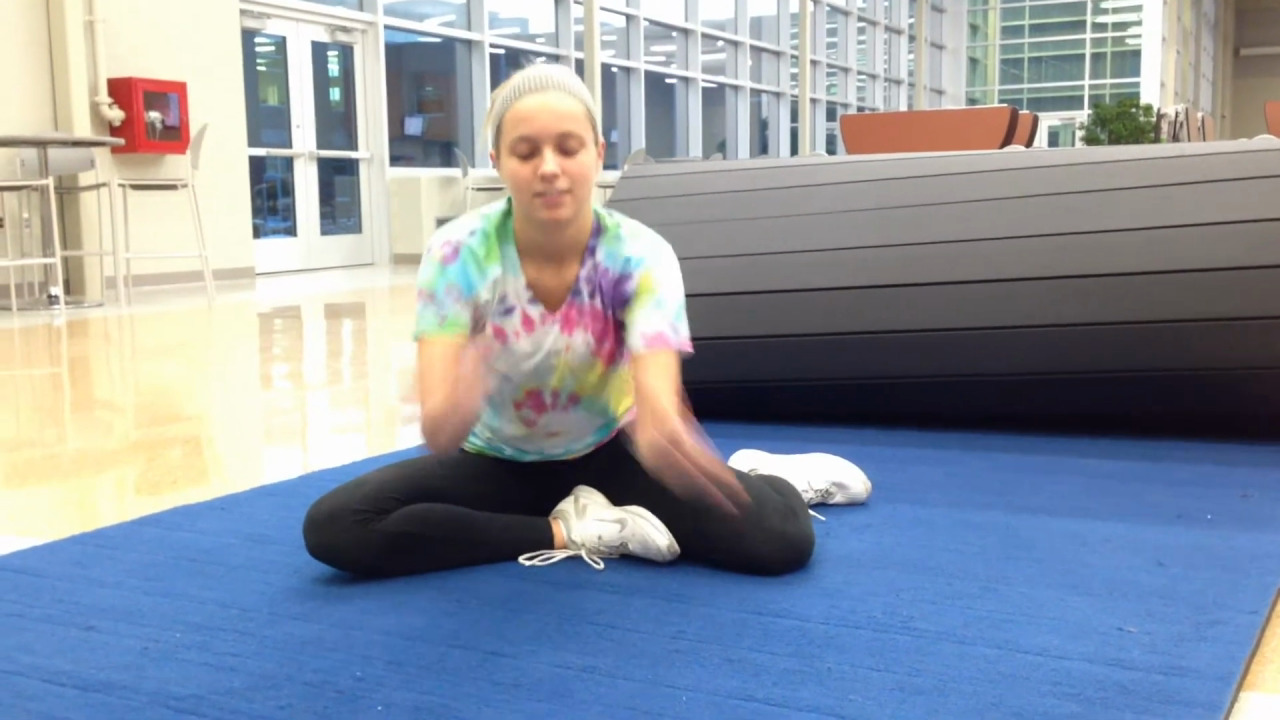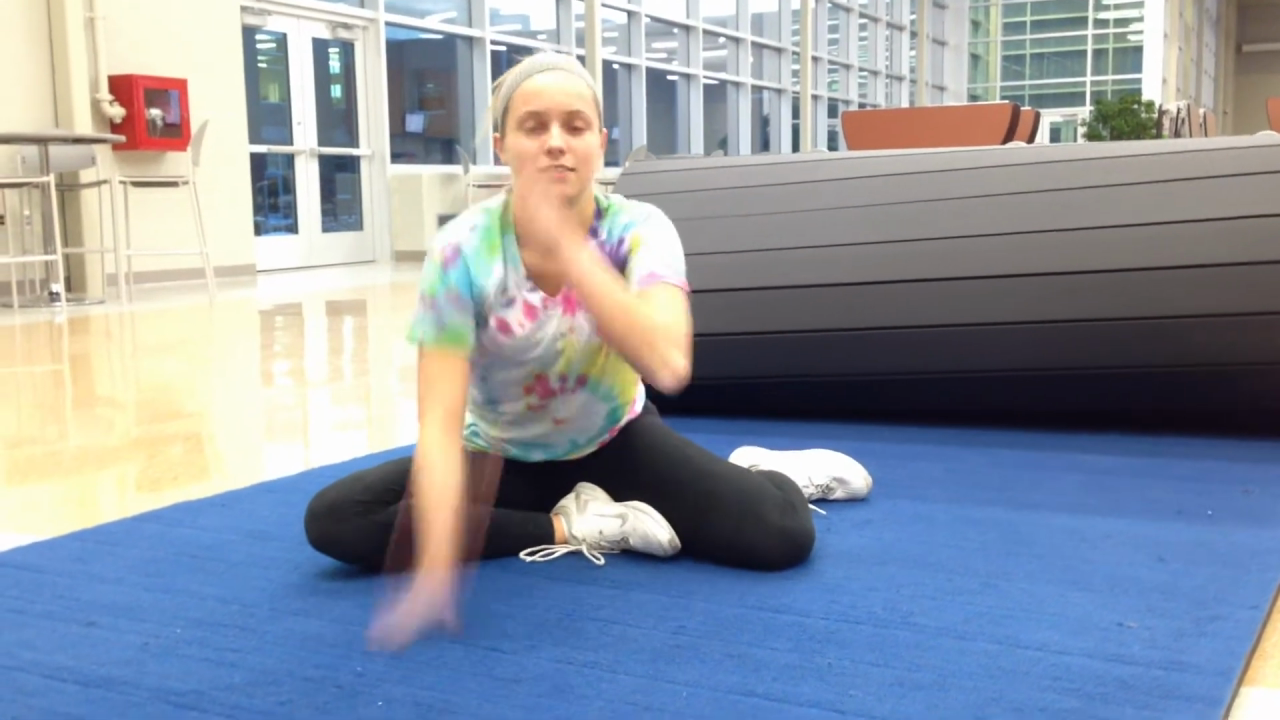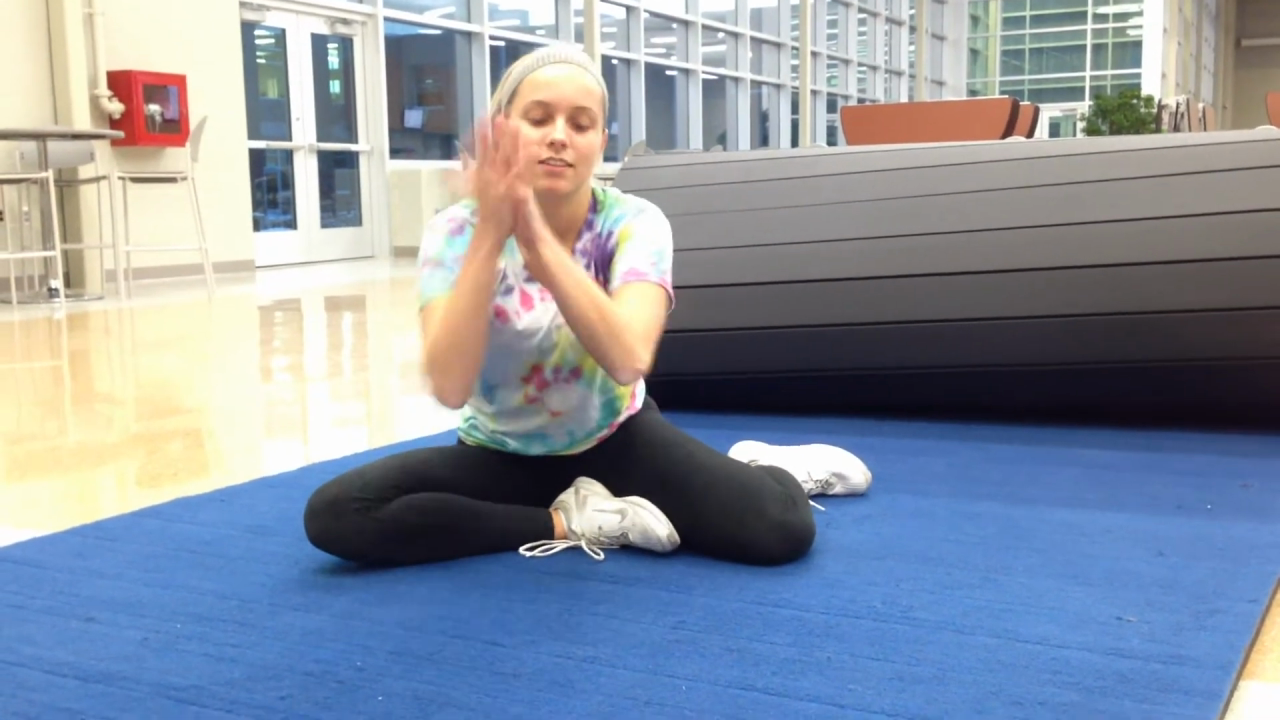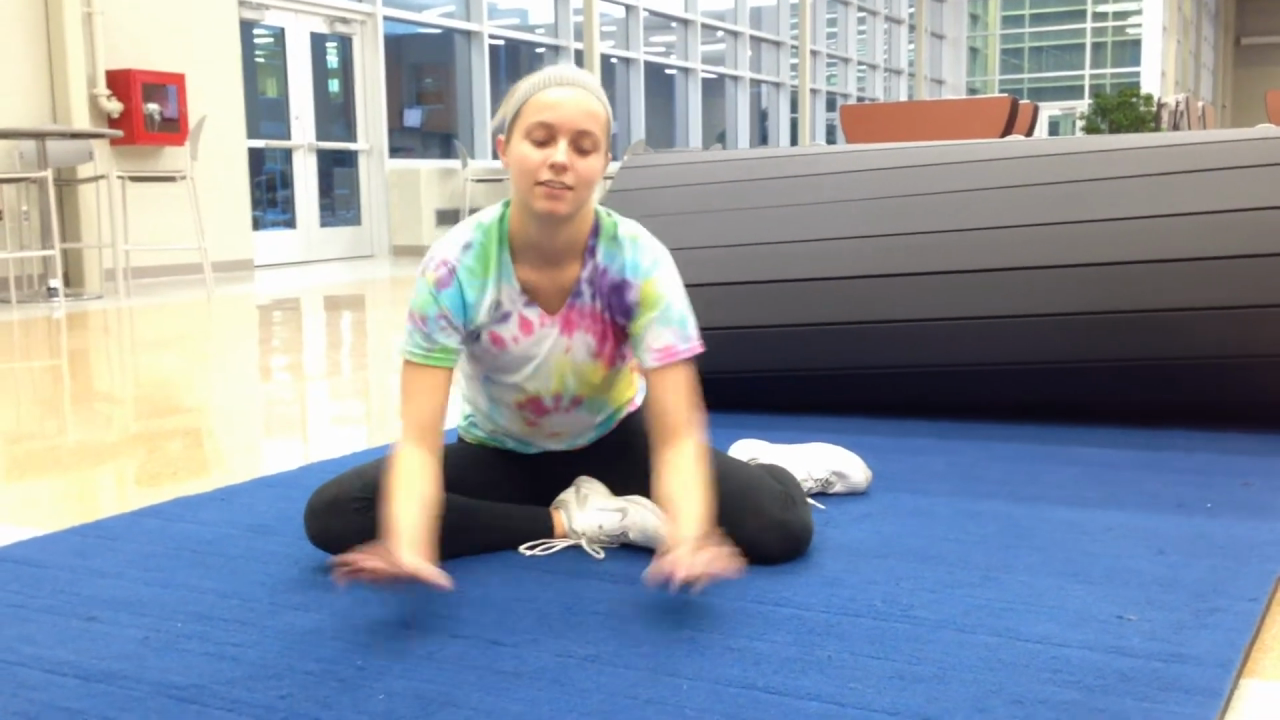
dt=0.3s
person 1, frame 1
left shoulder: (641, 258)
right shoulder: (458, 253)
left elbow: (657, 412)
right elbow: (440, 431)
left wrist: (663, 443)
right wrist: (448, 419)
left hip: (610, 451)
right hip: (497, 464)
left knee: (783, 536)
right knee: (332, 527)
left ankle: (753, 475)
right ankle: (570, 532)
person 1, frame 2
left shoulder: (639, 227)
right shoulder: (461, 252)
left elbow: (669, 367)
right elbow: (440, 426)
left wrist: (570, 250)
right wrist: (436, 559)
left hip: (615, 445)
right hip: (499, 461)
left knee: (783, 532)
right knee: (333, 521)
right ankle: (571, 527)
person 1, frame 3
left shoulder: (635, 224)
right shoulder: (455, 233)
left elbow: (628, 359)
right elbow: (449, 387)
left wrist: (538, 229)
right wrist: (492, 234)
left hip: (614, 438)
right hip: (498, 455)
left knee: (782, 528)
right knee: (333, 516)
left ankle: (761, 464)
right ankle: (568, 524)
person 1, frame 4
left shoulder: (639, 262)
right shoulder: (454, 264)
left elbow: (678, 433)
right elbow: (418, 438)
left wrist: (688, 536)
right wrist: (405, 546)
left hip: (613, 440)
right hip: (496, 455)
left knee: (782, 527)
right knee: (332, 517)
left ankle: (759, 467)
right ankle: (571, 520)
